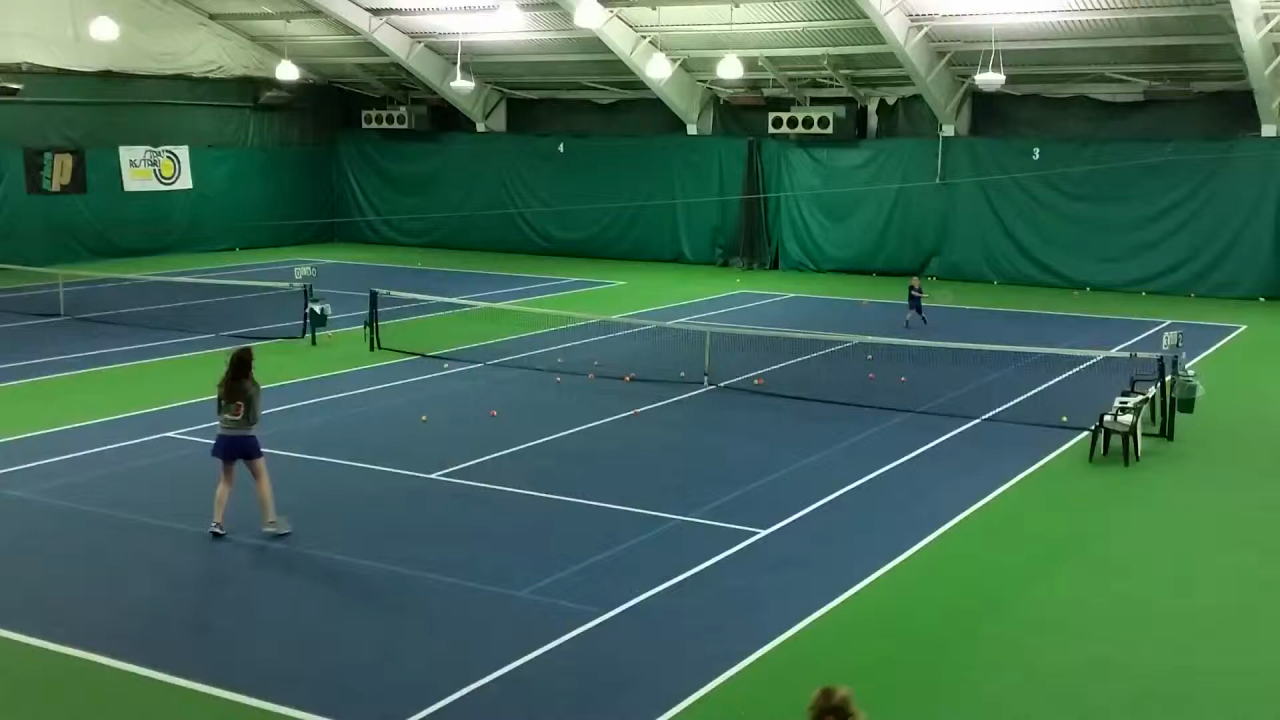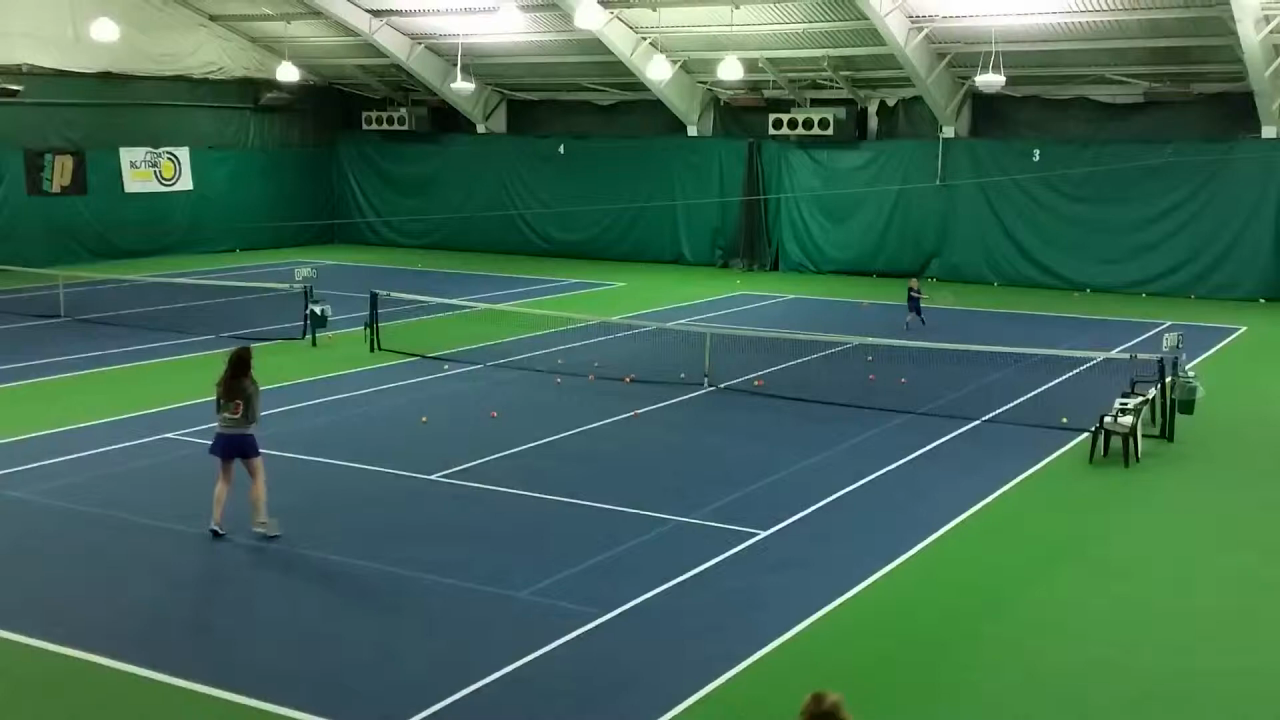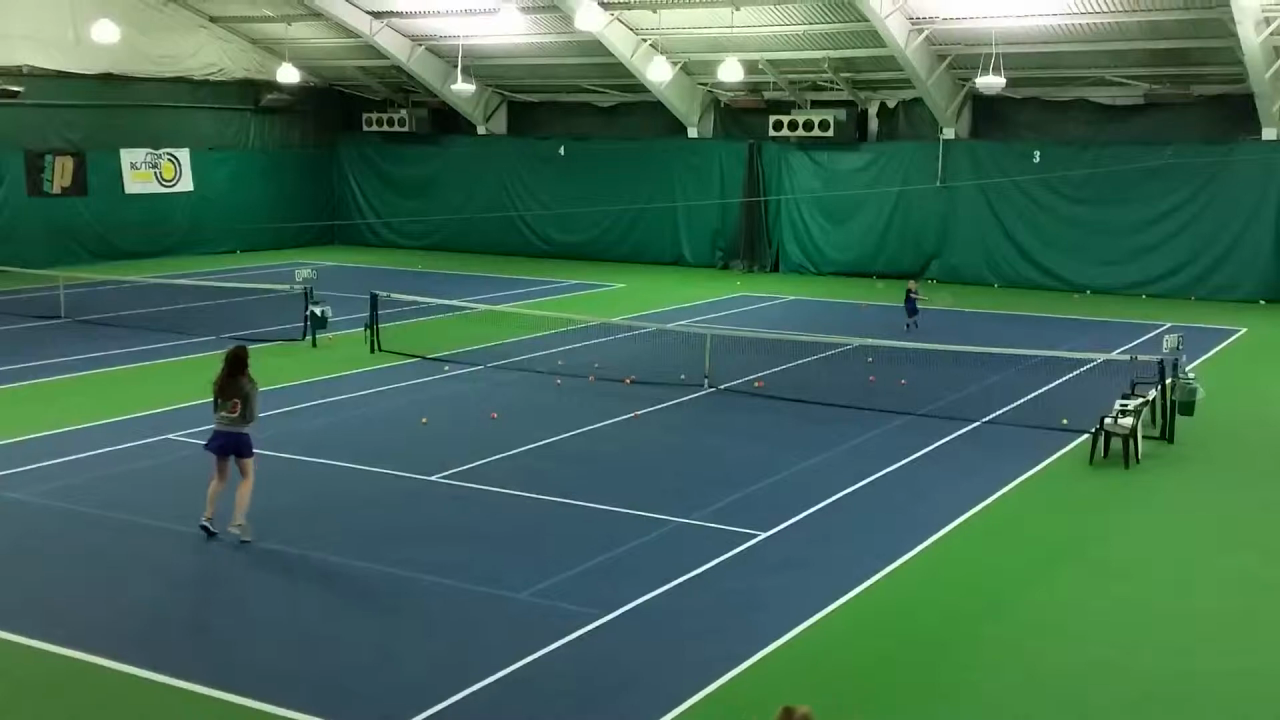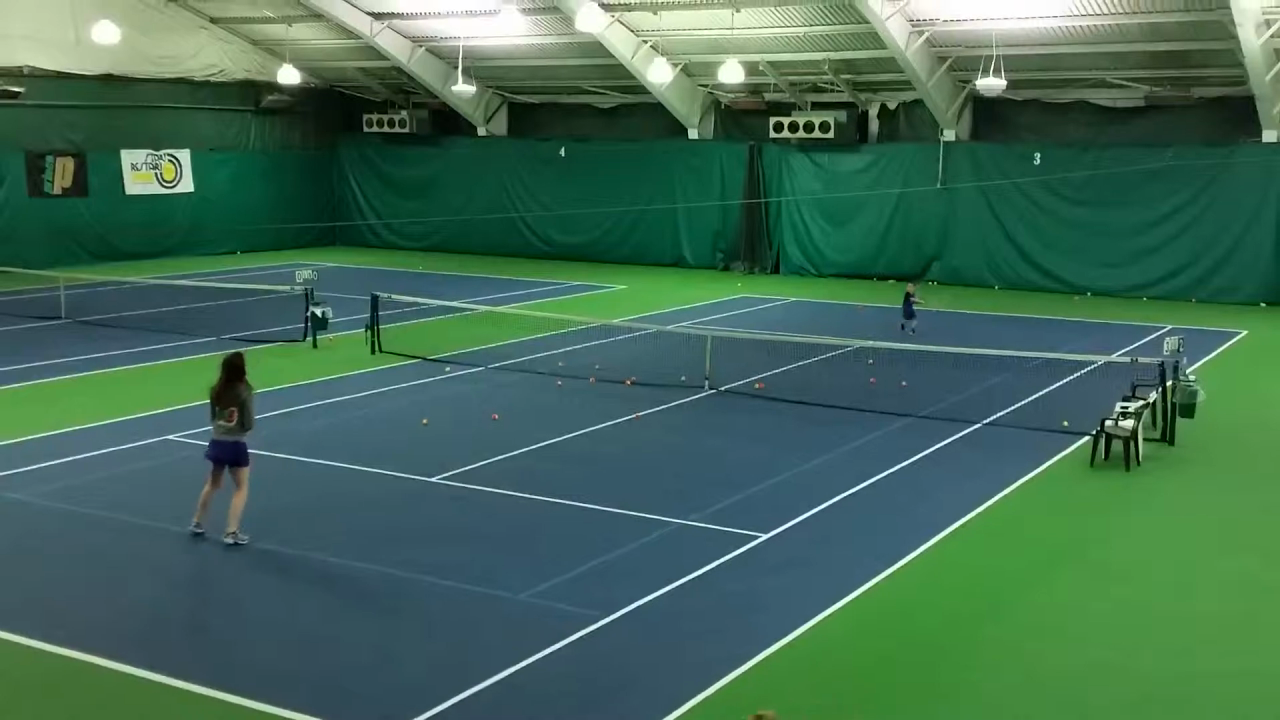
dt=0.1s
person 1, frame 1
left shoulder: (224, 386)
right shoulder: (252, 388)
left elbow: (219, 411)
right elbow: (254, 419)
left hip: (224, 437)
right hip: (244, 438)
left knee: (225, 481)
right knee: (262, 479)
left ankle: (217, 523)
right ankle: (271, 521)
person 1, frame 2
left shoulder: (223, 384)
right shoulder: (250, 387)
left elbow: (219, 410)
right elbow: (253, 418)
left hip: (223, 435)
right hip: (242, 437)
left knee: (224, 480)
right knee: (258, 478)
left ankle: (216, 522)
right ankle: (261, 522)
person 1, frame 3
left shoulder: (220, 383)
right shoulder: (248, 386)
left elbow: (216, 410)
right elbow: (251, 416)
left hip: (220, 434)
right hip: (239, 436)
left knee: (220, 477)
right knee: (247, 479)
left ankle: (207, 518)
right ankle: (238, 523)
person 1, frame 4
left shoulder: (217, 391)
right shoulder: (245, 392)
left elbow: (214, 417)
right elbow: (249, 424)
left hip: (217, 442)
right hip: (235, 444)
left knee: (213, 484)
right knee: (241, 488)
left ankle: (197, 522)
right ankle: (231, 532)
